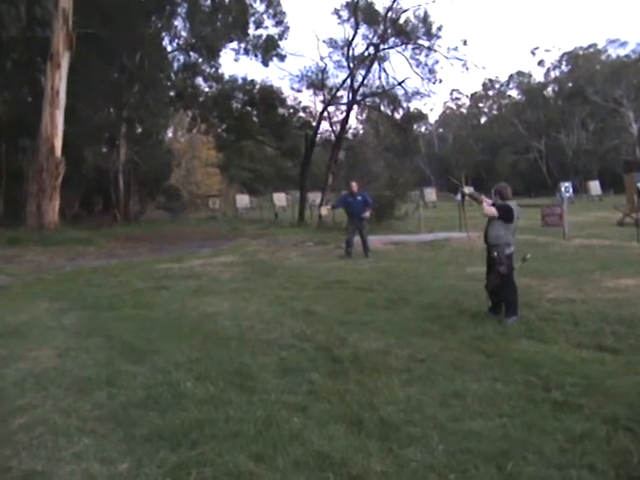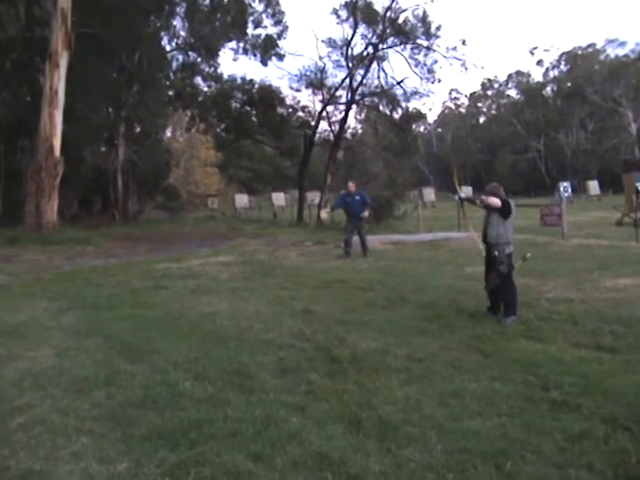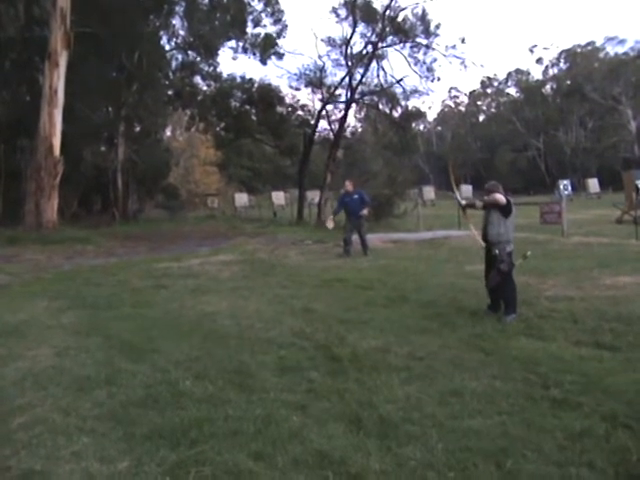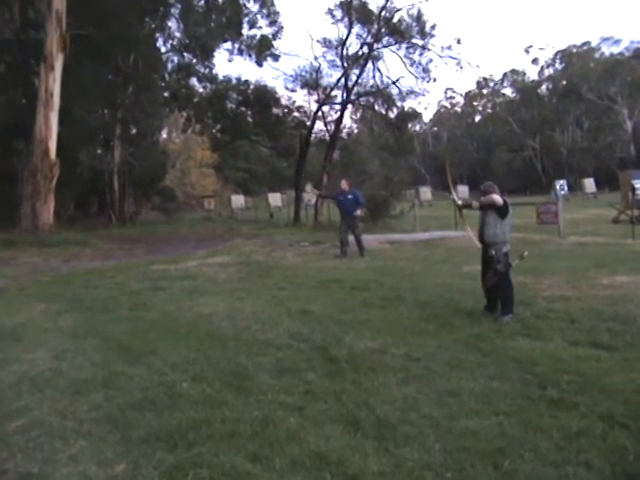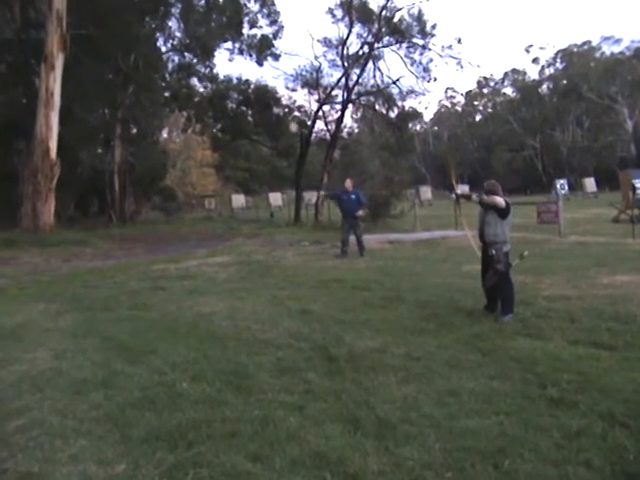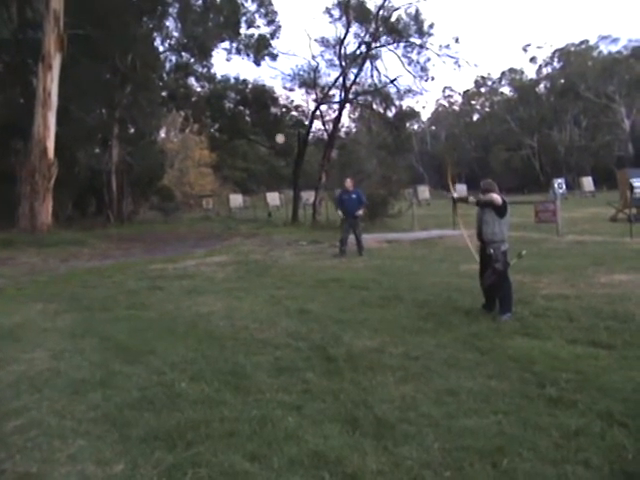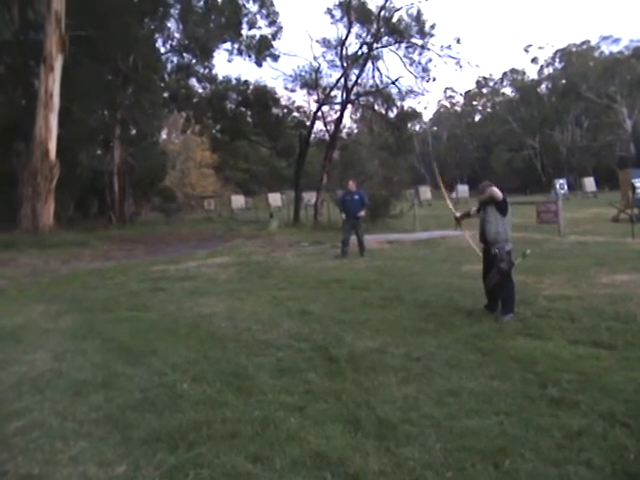
dt=0.4s
person 1, frame 1
left shoulder: (508, 208)
right shoulder: (500, 206)
left elbow: (486, 212)
right elbow: (486, 202)
left wrist: (483, 202)
right wrist: (471, 194)
left hip: (503, 251)
right hip: (494, 250)
left knee: (506, 282)
right knee: (492, 281)
left ankle: (512, 313)
right ankle: (496, 308)
person 1, frame 2
left shoulder: (506, 204)
right shoulder: (493, 205)
left elbow: (490, 201)
right elbow: (480, 203)
left wrist: (484, 199)
right wrist: (467, 198)
left hip: (502, 250)
right hip: (491, 249)
left knee: (505, 282)
right knee: (490, 280)
left ankle: (510, 313)
right ankle: (494, 308)
person 1, frame 3
left shoulder: (505, 203)
right shoulder: (492, 204)
left elbow: (497, 197)
right elbow: (480, 204)
left wrist: (487, 200)
right wrist: (467, 204)
left hip: (502, 248)
right hip: (491, 247)
left knee: (505, 280)
right knee: (491, 279)
left ankle: (510, 311)
right ankle: (495, 306)
person 1, frame 4
left shoulder: (502, 204)
right shoulder: (488, 205)
left elbow: (494, 197)
right elbow: (475, 204)
left wrist: (483, 200)
right wrist: (462, 204)
left hip: (499, 249)
right hip: (488, 248)
left knee: (502, 280)
right knee: (487, 279)
left ankle: (507, 312)
right ankle: (491, 307)
person 1, frame 5
left shoulder: (503, 204)
right shoulder: (488, 203)
left elbow: (497, 200)
right elbow: (475, 197)
left wrist: (485, 200)
right wrist: (462, 195)
left hip: (499, 248)
right hip: (487, 247)
left knee: (503, 280)
right knee: (487, 279)
left ankle: (508, 311)
right ankle: (491, 306)
person 1, frame 6
left shoulder: (500, 203)
right shoulder: (485, 203)
left elbow: (493, 197)
right elbow: (473, 200)
left wrist: (480, 199)
left hip: (497, 248)
right hip: (486, 246)
left knee: (501, 279)
right knee: (485, 277)
left ankle: (506, 311)
right ankle: (489, 305)
person 1, frame 7
left shoulder: (500, 203)
right shoulder: (486, 206)
left elbow: (494, 191)
right elbow: (474, 211)
left wrist: (482, 199)
right wrist: (461, 216)
left hip: (501, 248)
right hip: (489, 247)
left knee: (504, 279)
right knee: (488, 278)
left ankle: (508, 311)
right ankle: (492, 306)
